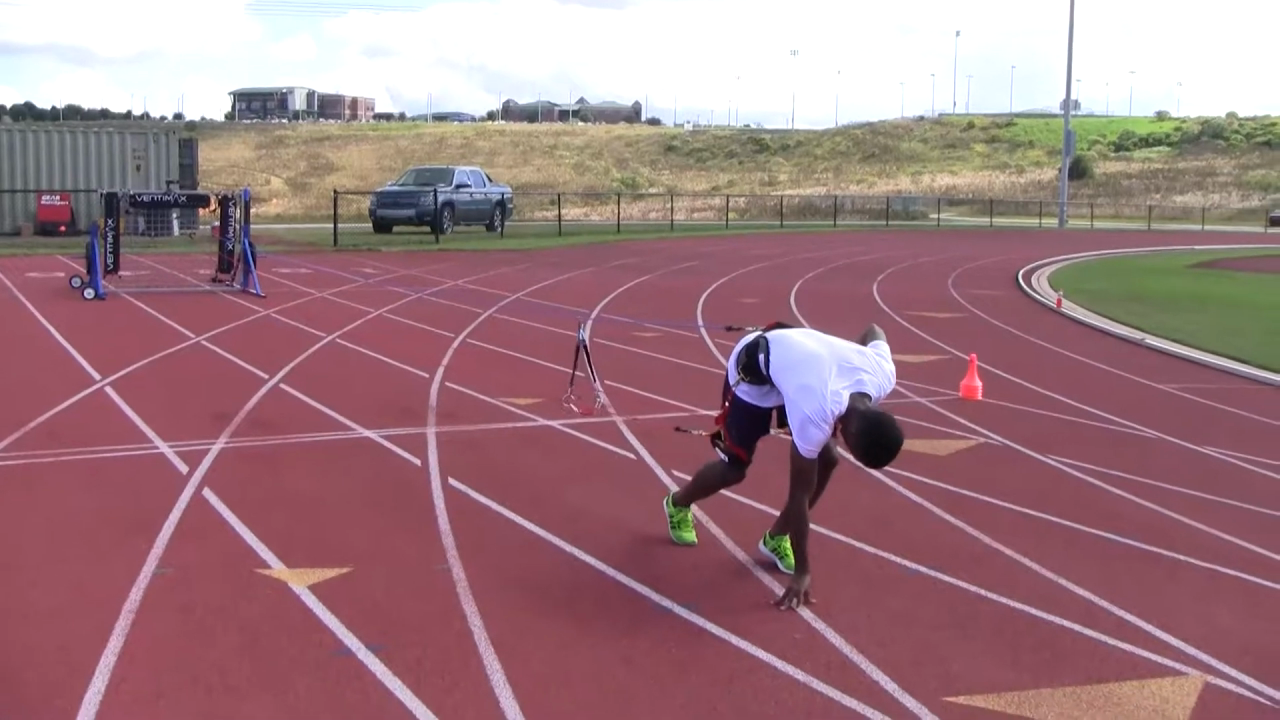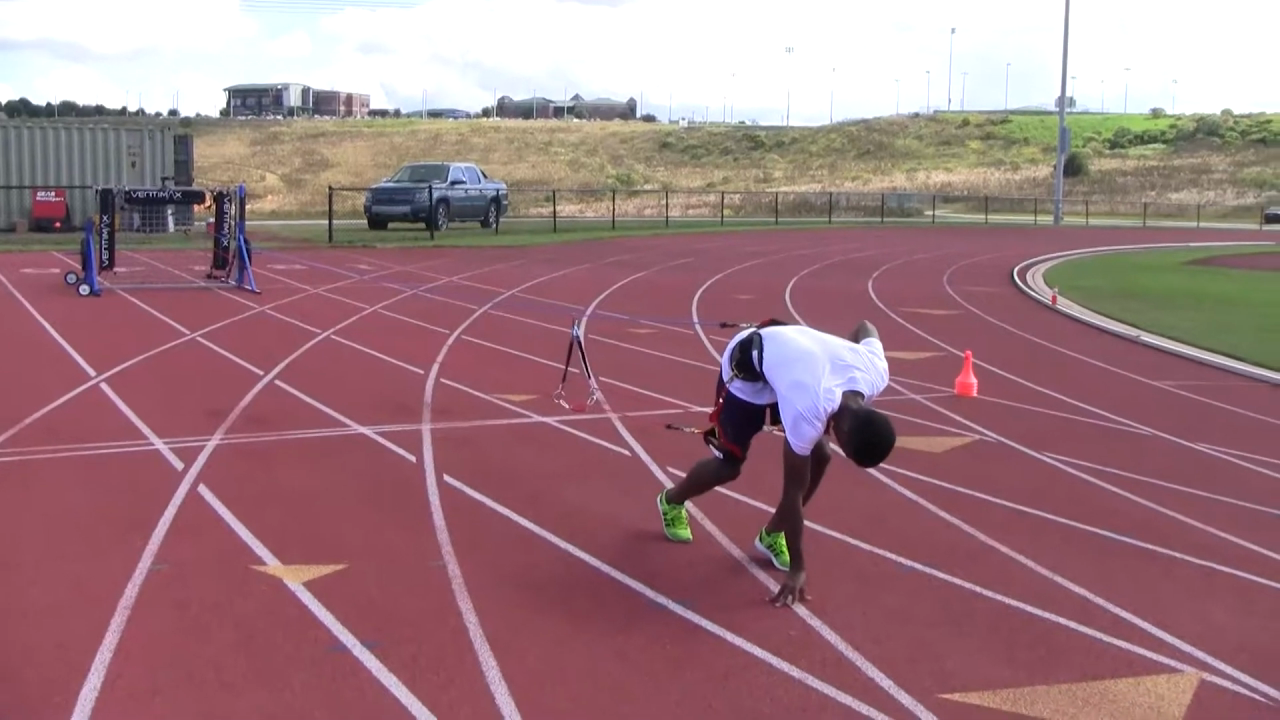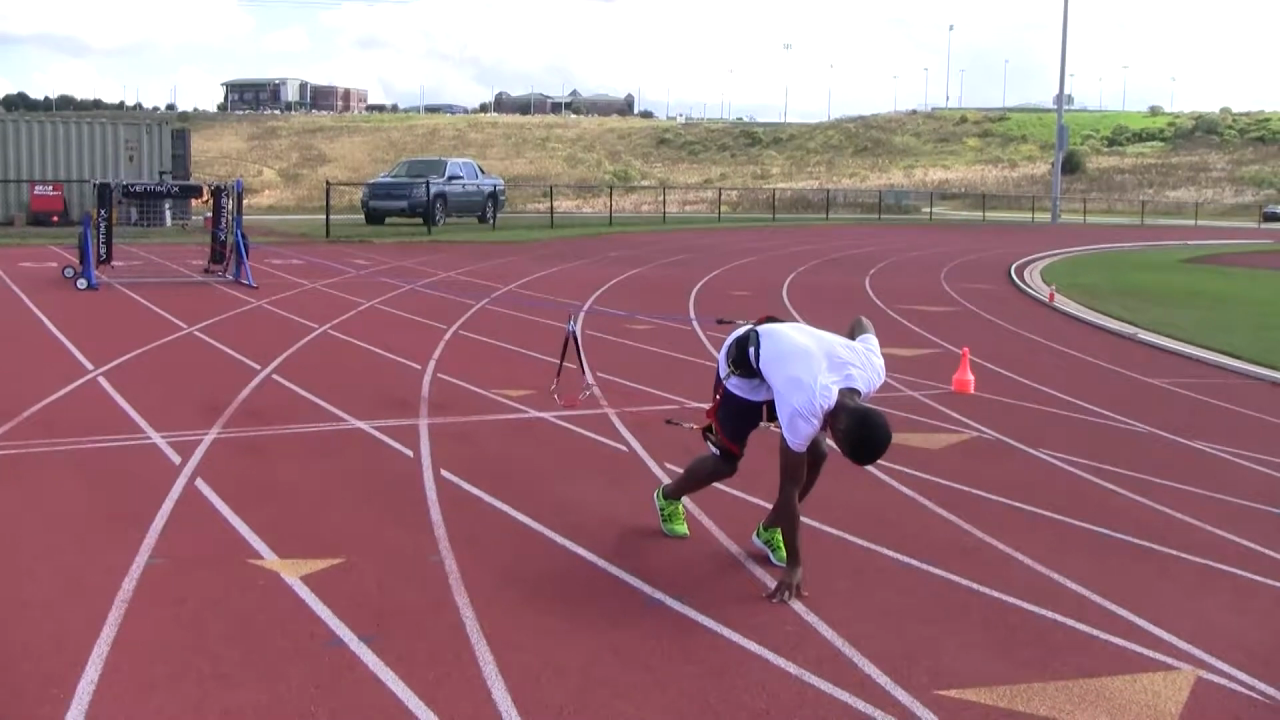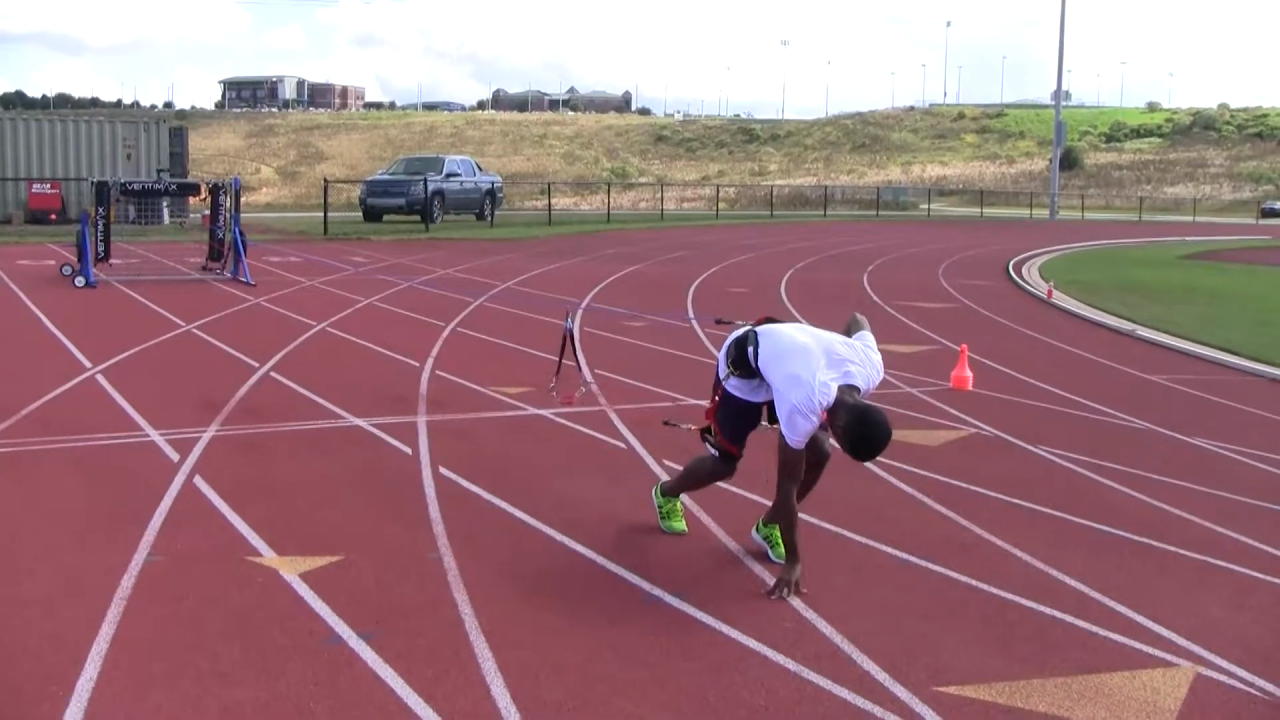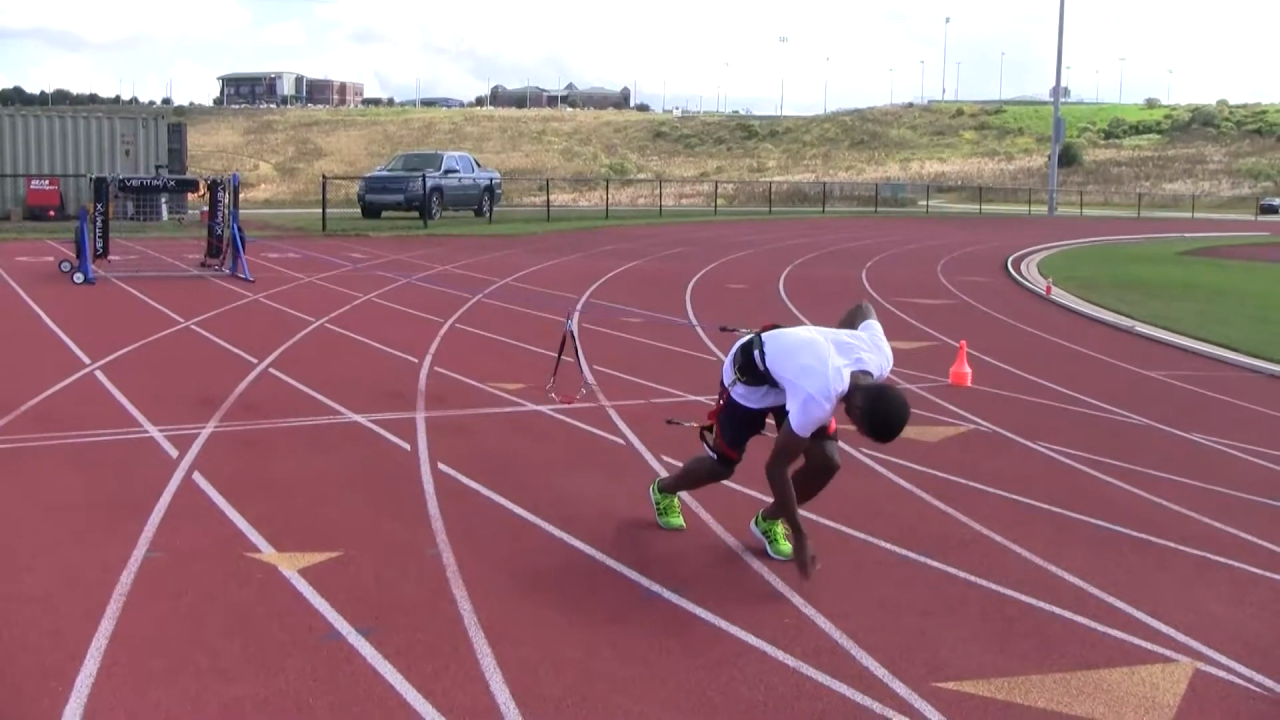
dt=0.1s
person 1, frame 1
left shoulder: (883, 375)
right shoulder: (816, 416)
left elbow: (874, 332)
right elbow: (800, 495)
right wrist: (802, 571)
left hip: (795, 354)
right hip: (753, 369)
left knee: (827, 459)
right knee: (734, 468)
left ankle: (778, 538)
right ankle: (678, 505)
person 1, frame 2
left shoulder: (876, 373)
right shoulder: (809, 414)
left elbow: (866, 328)
right elbow: (794, 492)
right wrist: (797, 568)
left hip: (787, 346)
right hip: (748, 363)
left knee: (820, 455)
right knee: (729, 465)
left ankle: (773, 534)
right ankle: (672, 501)
person 1, frame 3
left shoulder: (873, 370)
right shoulder: (805, 411)
left elbow: (861, 323)
right elbow: (790, 488)
right wrist: (794, 564)
left hip: (786, 345)
right hip: (745, 362)
left knee: (816, 453)
right knee: (726, 462)
left ankle: (770, 530)
right ankle: (669, 497)
person 1, frame 4
left shoulder: (870, 368)
right shoulder: (804, 409)
left elbow: (858, 320)
right elbow: (786, 484)
right wrist: (792, 561)
left hip: (783, 355)
right hip: (744, 362)
left knee: (818, 455)
right knee: (725, 461)
left ankle: (769, 527)
right ankle: (666, 495)
person 1, frame 5
left shoulder: (881, 358)
right shoulder: (819, 398)
left elbow: (863, 309)
right elbow: (775, 468)
right wrist: (800, 539)
left hip: (792, 352)
right hip: (751, 375)
left knee: (827, 461)
right knee: (723, 464)
left ankle: (769, 521)
right ankle: (664, 490)
